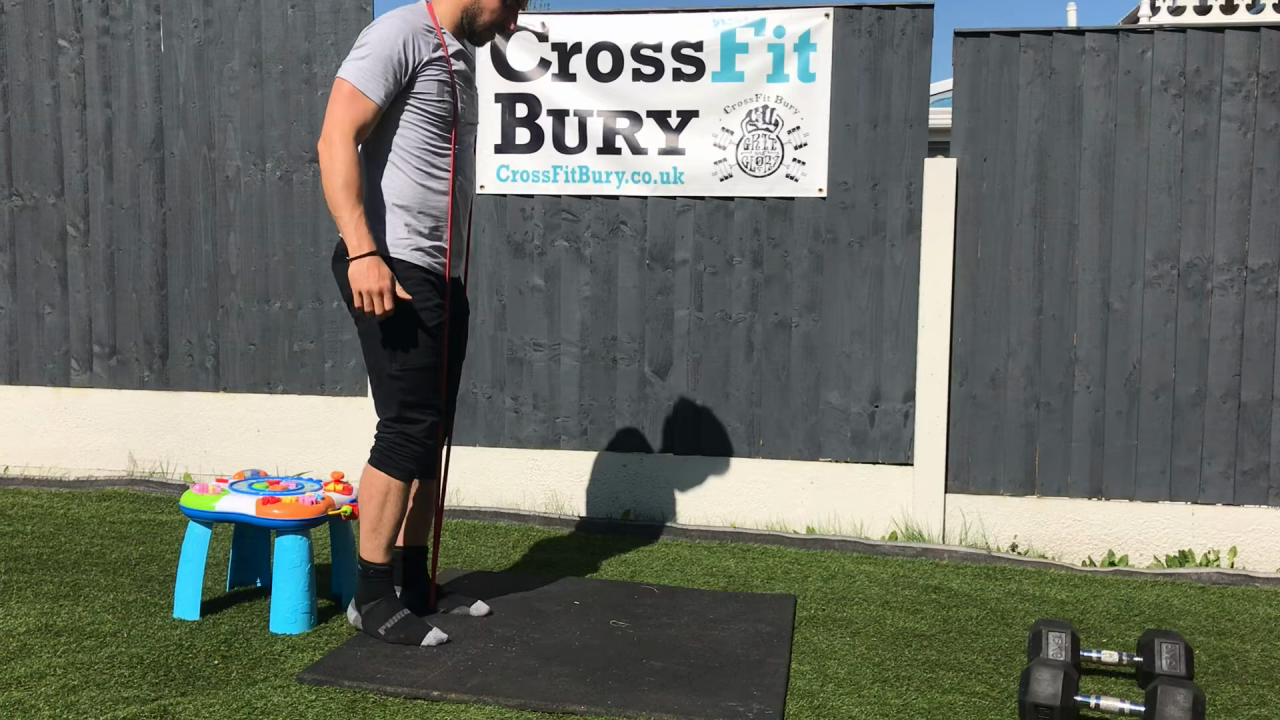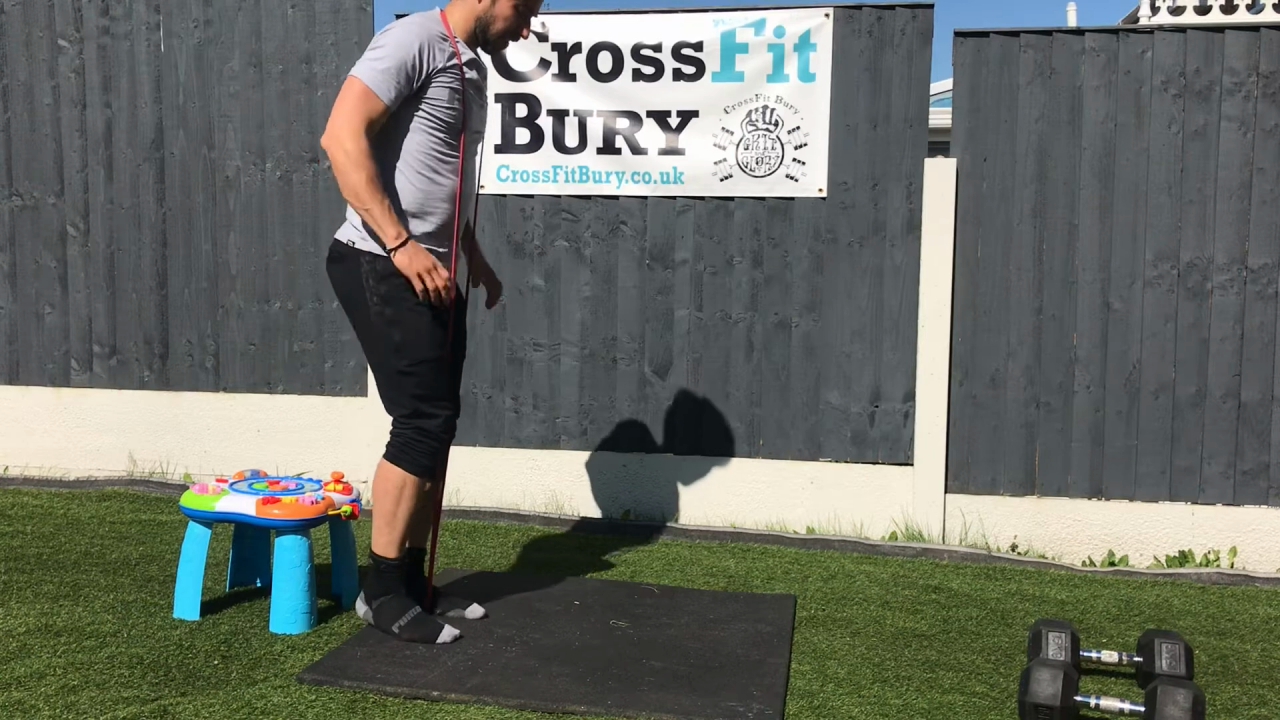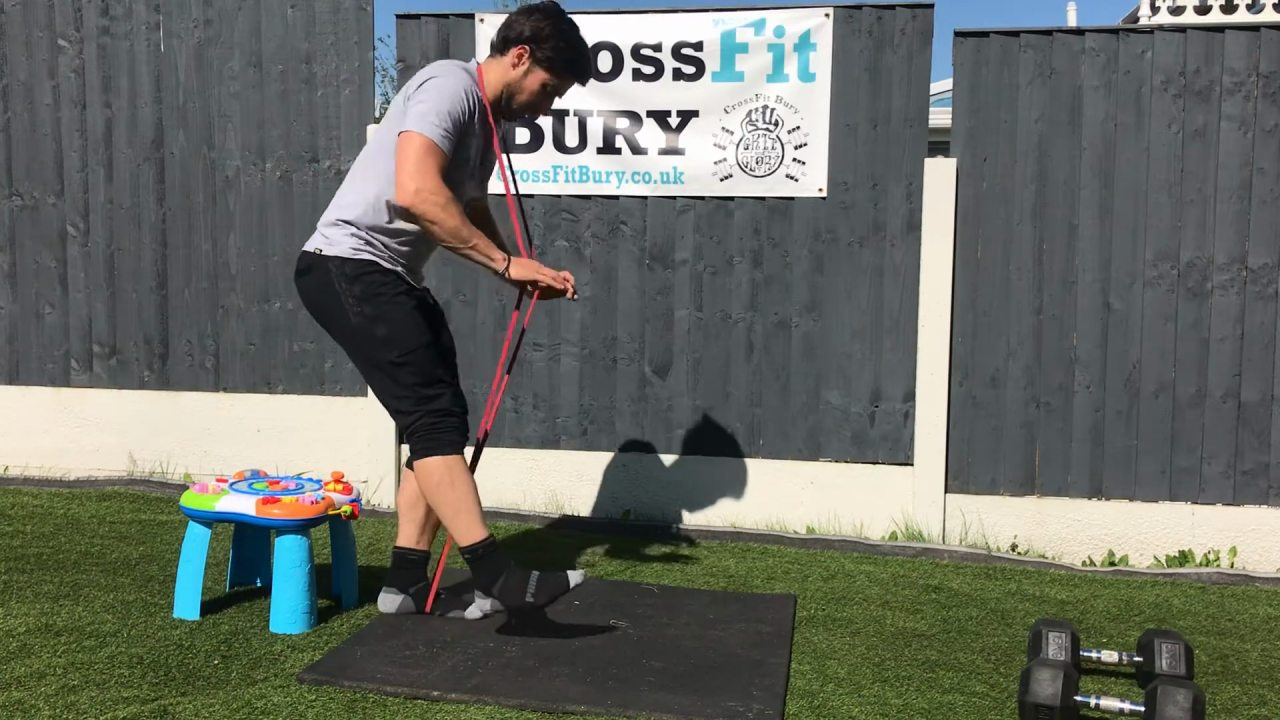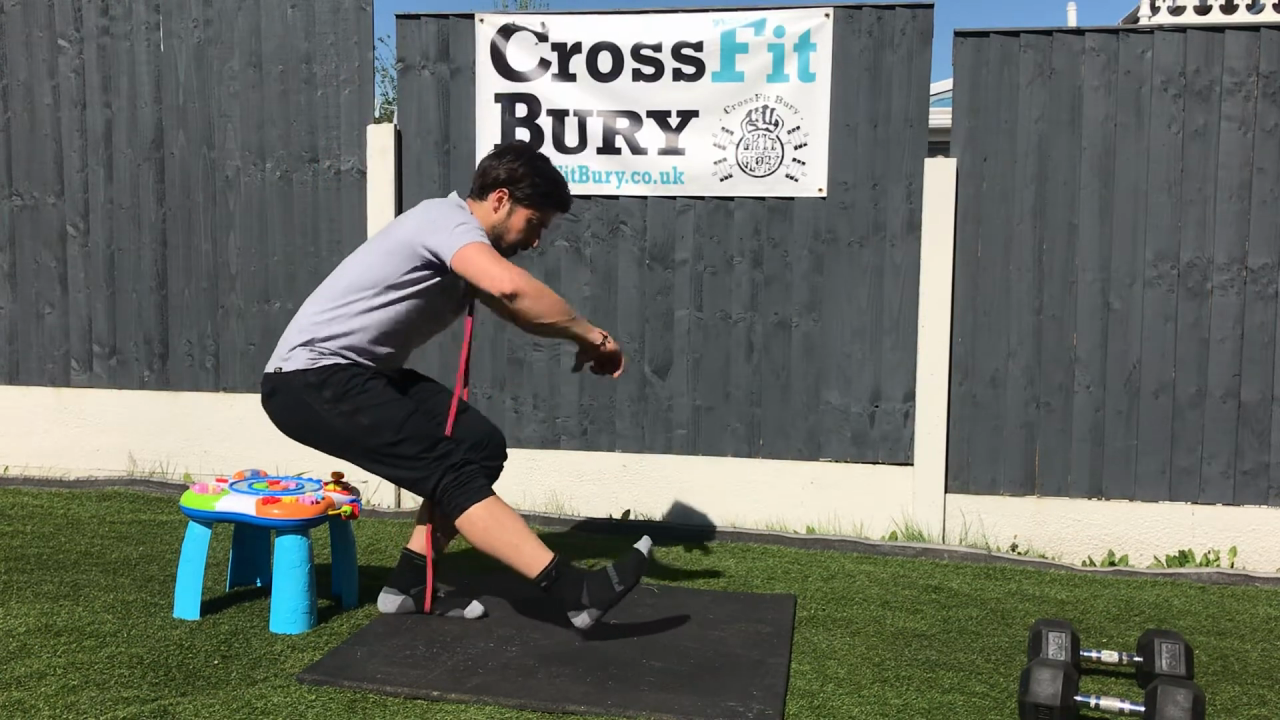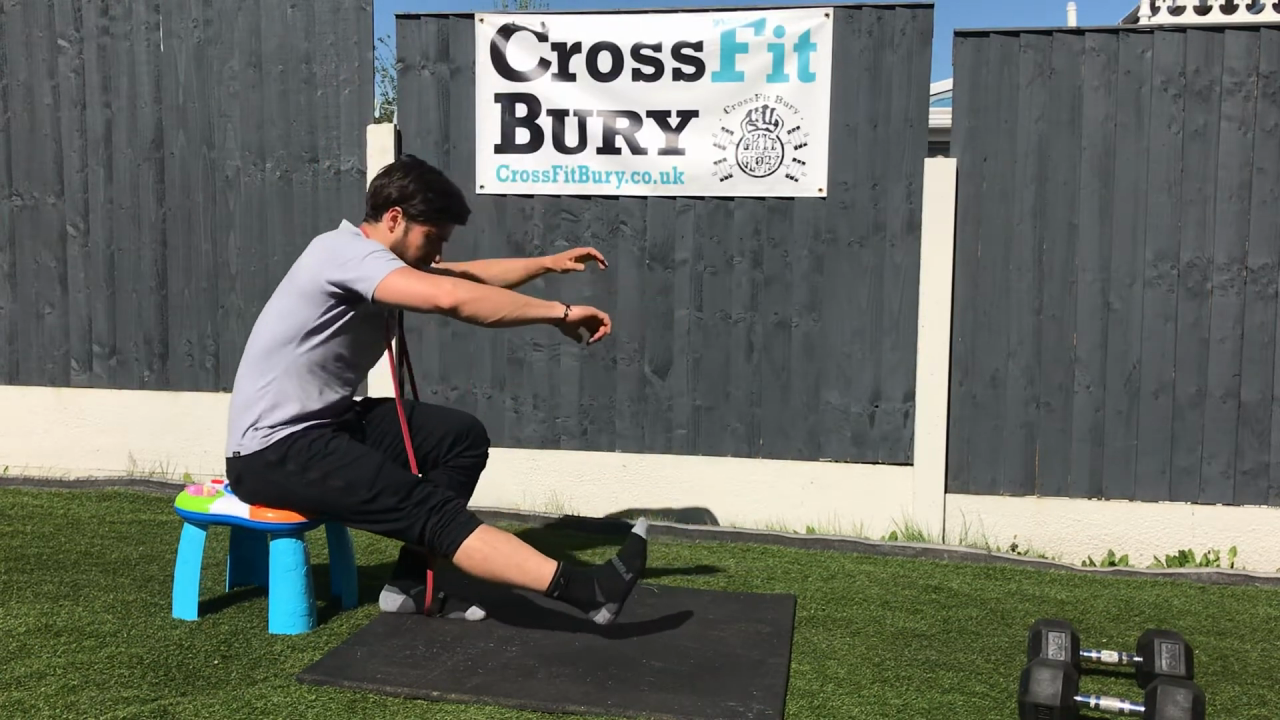
dt=1s
person 1, frame 1
left shoulder: (459, 56)
right elbow: (336, 140)
right wrist: (364, 252)
left hip: (435, 273)
right hip: (389, 271)
left knee: (430, 429)
right knee: (407, 427)
left ankle: (412, 581)
right ankle: (373, 594)
person 1, frame 2
left shoulder: (472, 68)
right elbow: (341, 137)
left wrist: (471, 254)
right wrist: (400, 242)
left hip: (432, 271)
right hip: (384, 267)
left knee: (437, 424)
right knee: (422, 420)
left ankle: (409, 581)
right ankle: (381, 588)
person 1, frame 3
left shoulder: (487, 124)
right shoulder: (449, 87)
left elbow: (474, 220)
right elbow: (418, 193)
left wrist: (526, 271)
right wrist: (508, 264)
left hip: (392, 277)
right hip: (345, 267)
left knee: (442, 419)
right knee: (433, 415)
left ankle: (406, 580)
right ankle: (495, 576)
person 1, frame 4
left shoulder: (458, 244)
right shoulder: (446, 219)
left elbow: (508, 300)
right elbow: (511, 288)
left wrist: (584, 337)
right wrist: (592, 336)
left hip: (357, 372)
right hip: (306, 380)
left knee: (480, 445)
right knee: (448, 469)
left ankle: (407, 585)
right ankle: (573, 589)
person 1, frame 5
left shoulder: (375, 259)
right shoulder: (344, 252)
left elbow: (464, 277)
right elbow: (451, 299)
left wrist: (548, 263)
right wrist: (558, 312)
left hip: (325, 424)
right hip: (270, 453)
left knee: (462, 437)
right knee: (426, 506)
left ankle: (409, 585)
right ankle: (582, 588)
